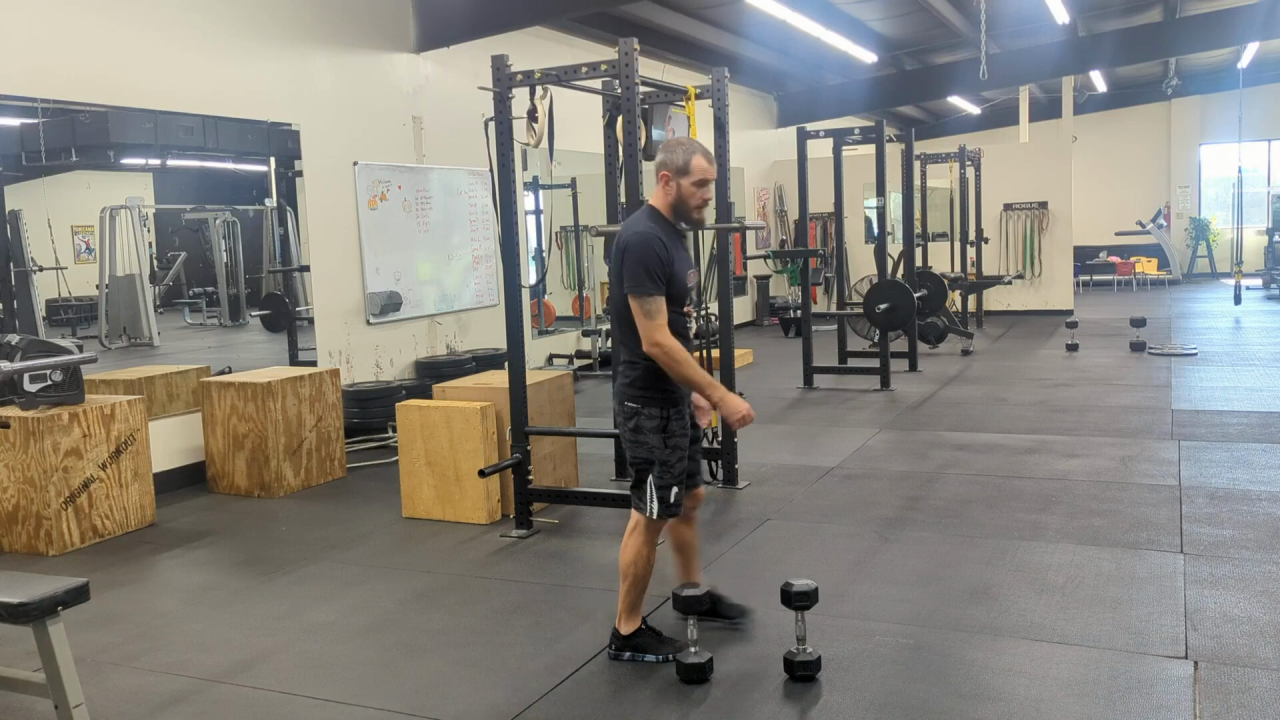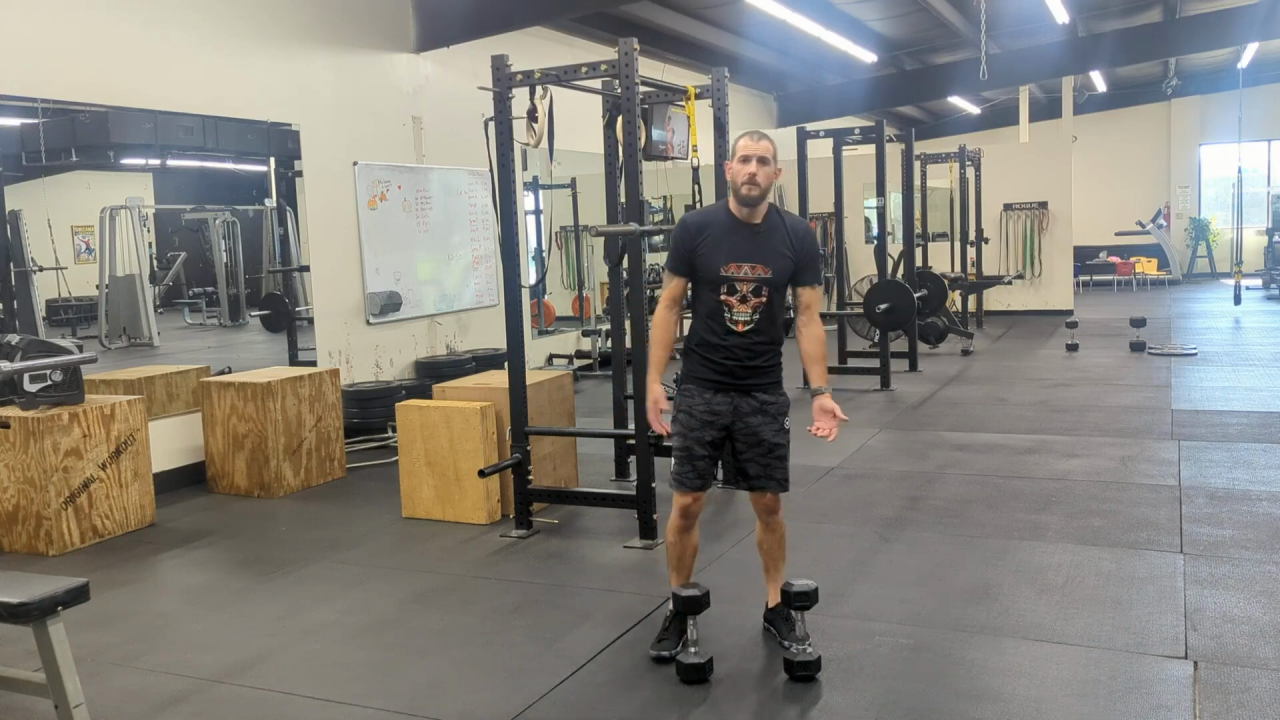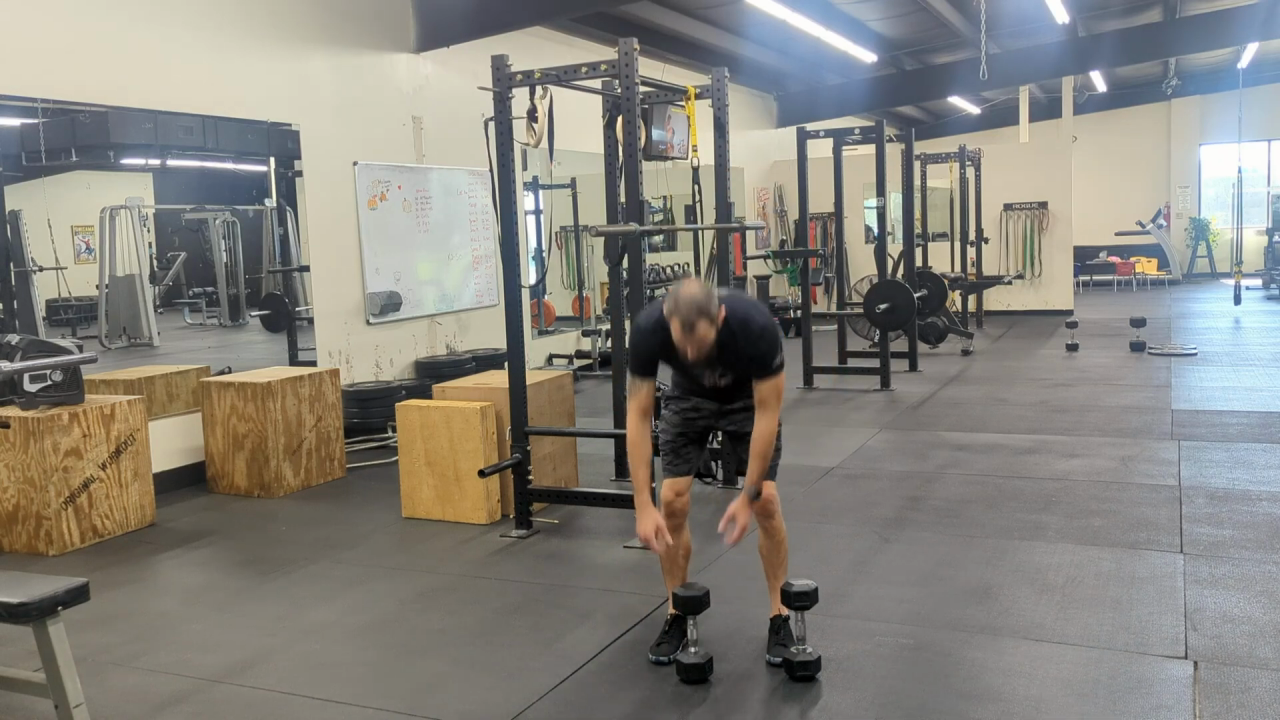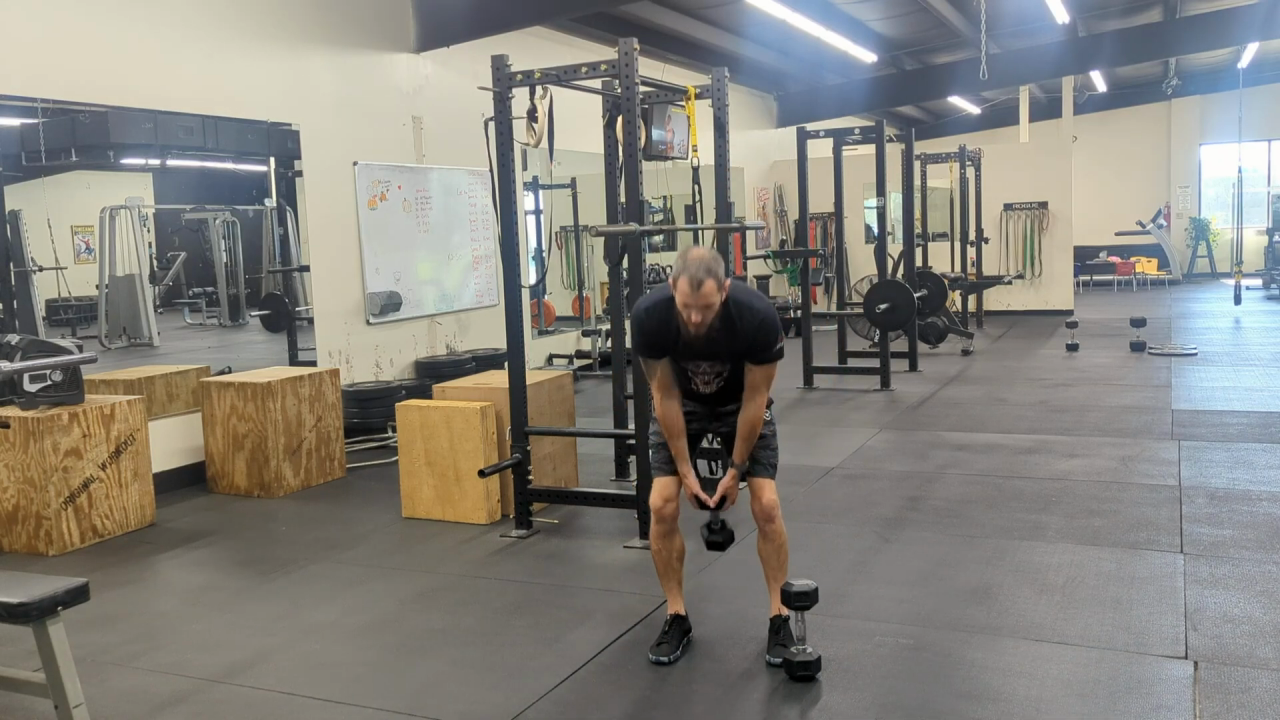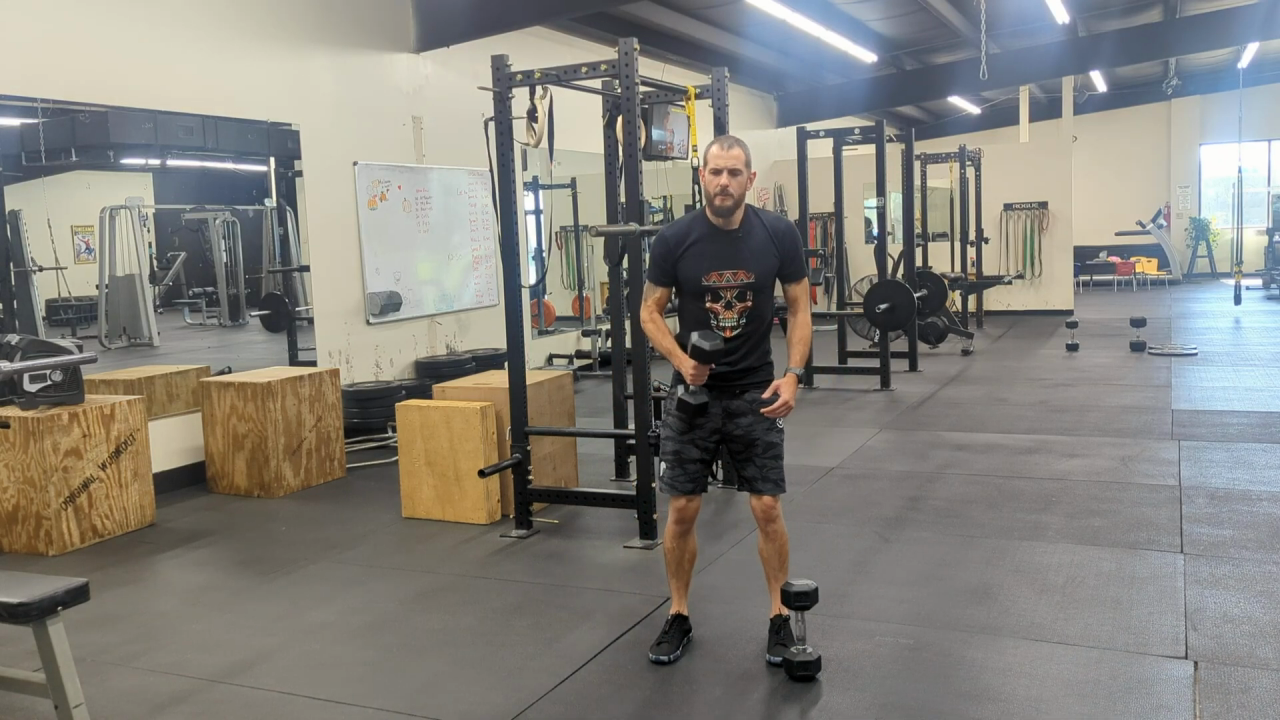
dt=1s
person 1, frame 1
left shoulder: (669, 231)
right shoulder: (645, 241)
right elbow: (656, 341)
left wrist: (698, 394)
right wrist: (719, 397)
left hip: (668, 396)
right hip: (651, 400)
left knee: (691, 500)
right knee: (652, 515)
right ankle: (628, 632)
person 1, frame 2
left shoulder: (797, 236)
right shoulder: (695, 228)
left elbow: (808, 318)
right elbow: (668, 307)
left wrist: (820, 391)
right wrist: (655, 381)
left hip: (764, 393)
right hip: (700, 389)
left knee: (768, 504)
right knee: (686, 505)
left ankle: (775, 605)
right ankle: (678, 611)
person 1, frame 3
left shoulder: (756, 326)
right shoulder: (648, 329)
left elbow: (768, 412)
right elbow: (639, 415)
left wrist: (748, 496)
right wrist: (643, 505)
left hip: (746, 400)
right hip: (689, 397)
left knee: (767, 501)
right knee: (672, 499)
left ankle: (779, 617)
right ankle: (677, 615)
person 1, frame 4
left shoulder: (758, 315)
right shoulder: (648, 315)
left elbow: (754, 399)
right elbow: (665, 395)
left wrist: (736, 471)
right wrist: (685, 470)
left hip: (739, 402)
right hip: (682, 402)
left knee: (765, 505)
right knee: (662, 505)
left ankle: (779, 617)
right ankle: (676, 617)
person 1, frame 5
left shoulder: (778, 234)
right shoulder: (674, 239)
left elbow: (799, 308)
right elbow: (650, 312)
left wrist: (793, 374)
right wrist: (681, 362)
left hip: (754, 392)
right hip: (694, 394)
left knee: (767, 508)
right knee: (682, 510)
left ankle: (780, 616)
right ankle: (679, 616)
